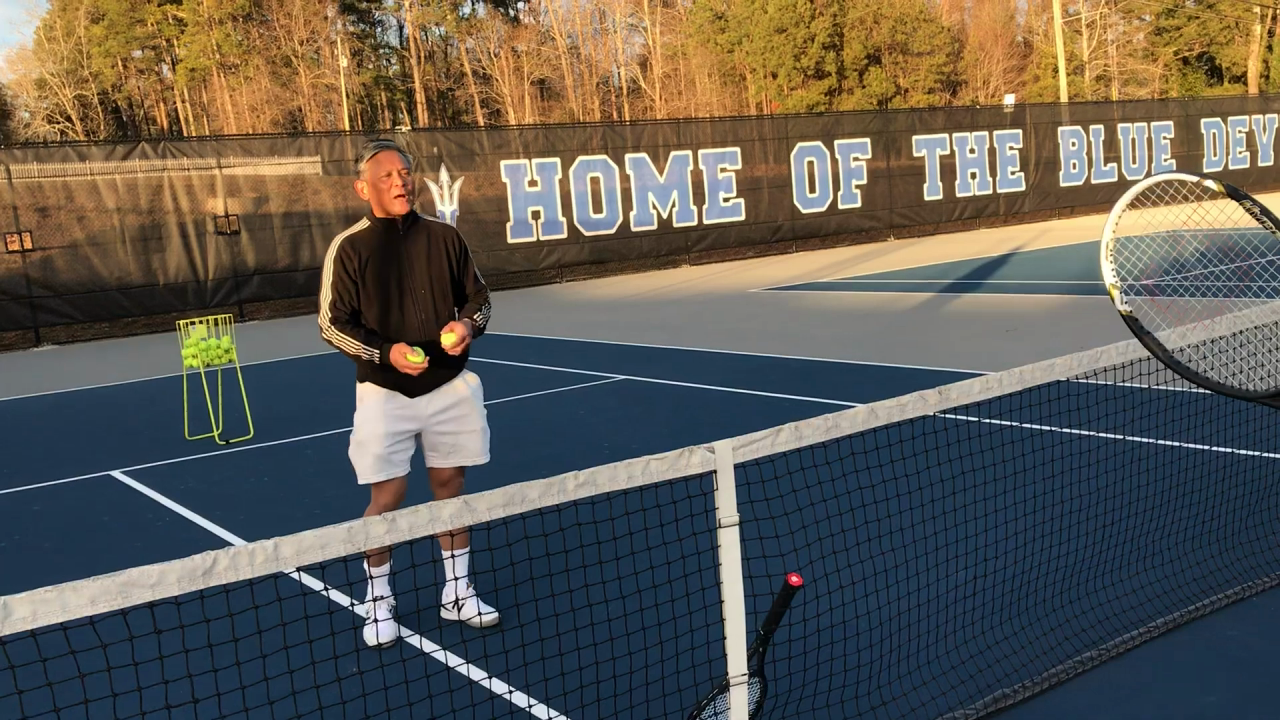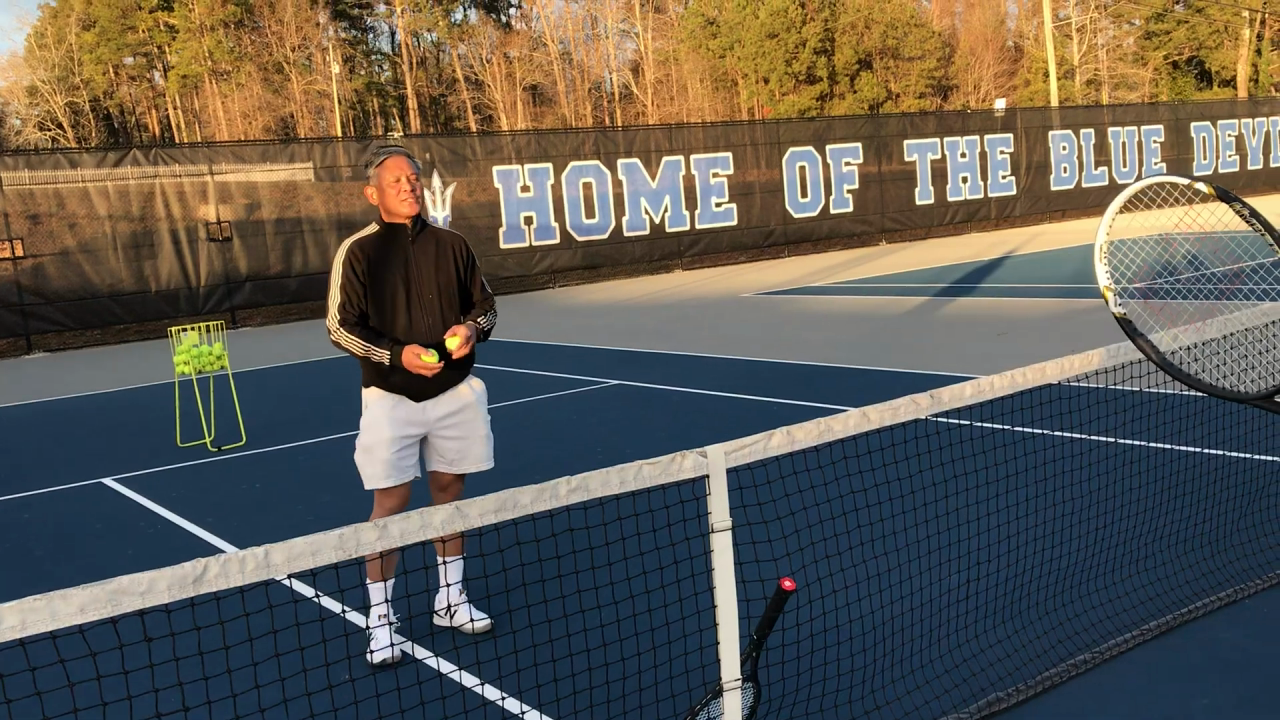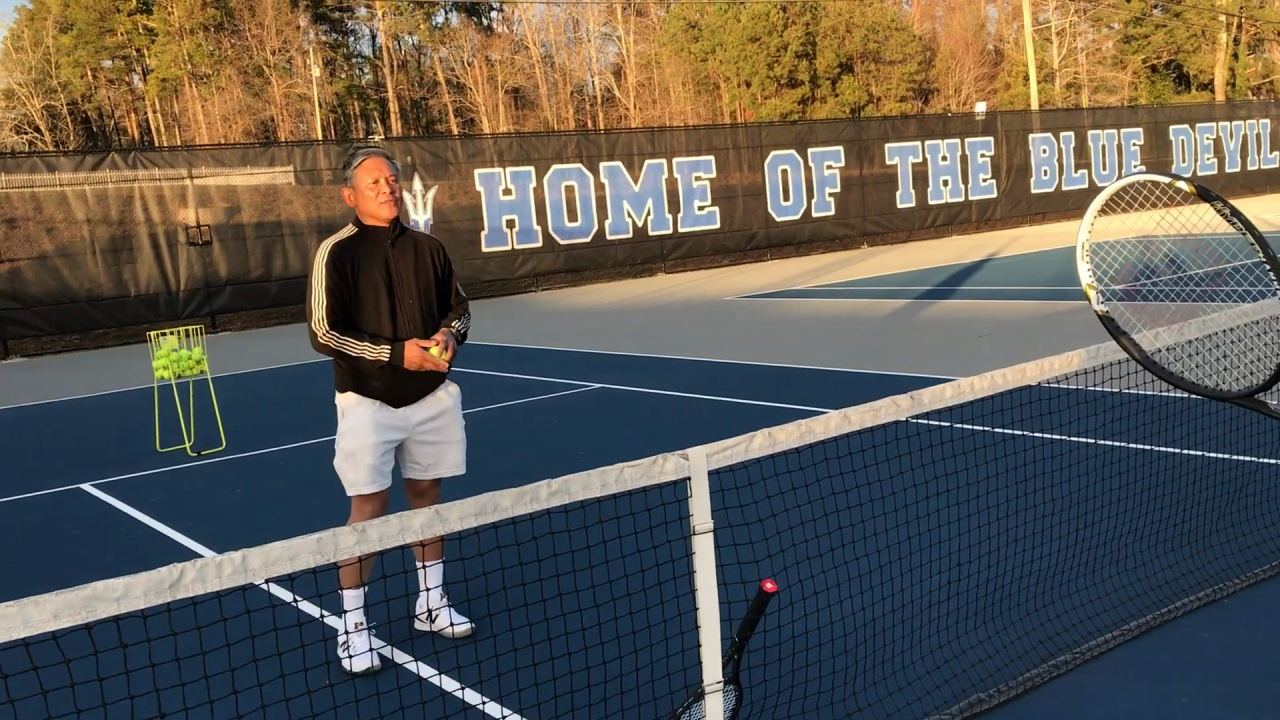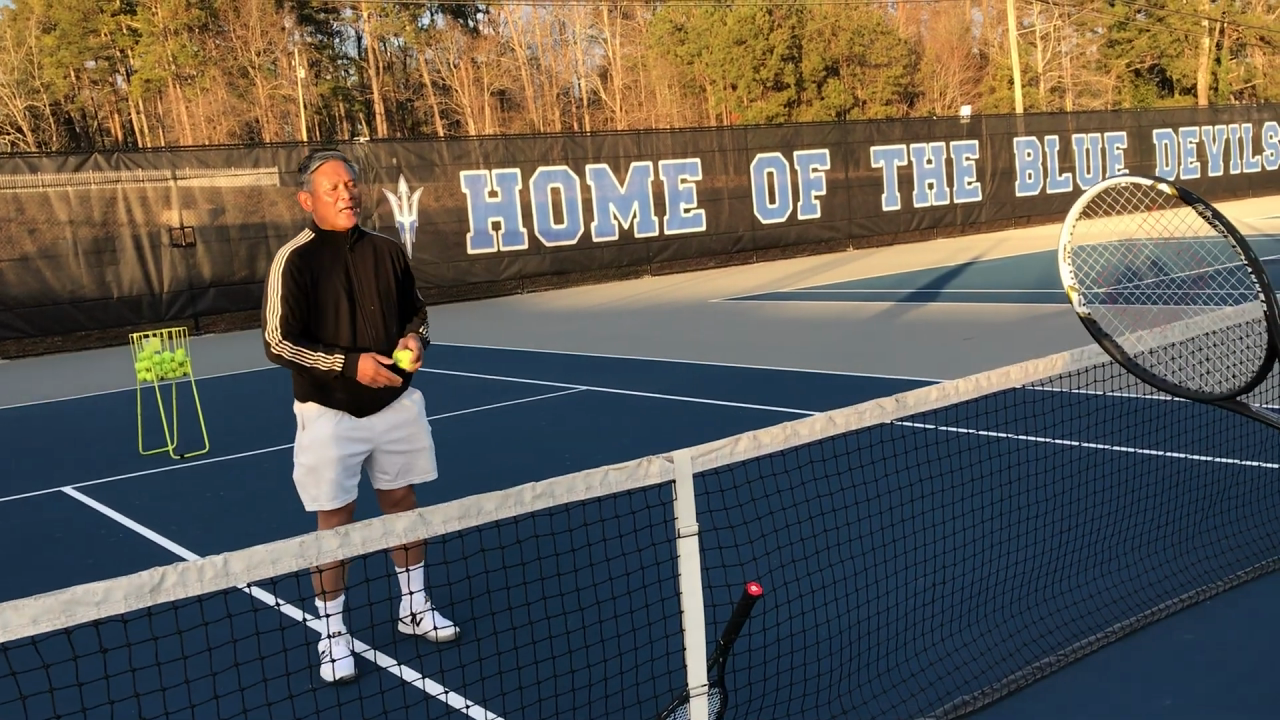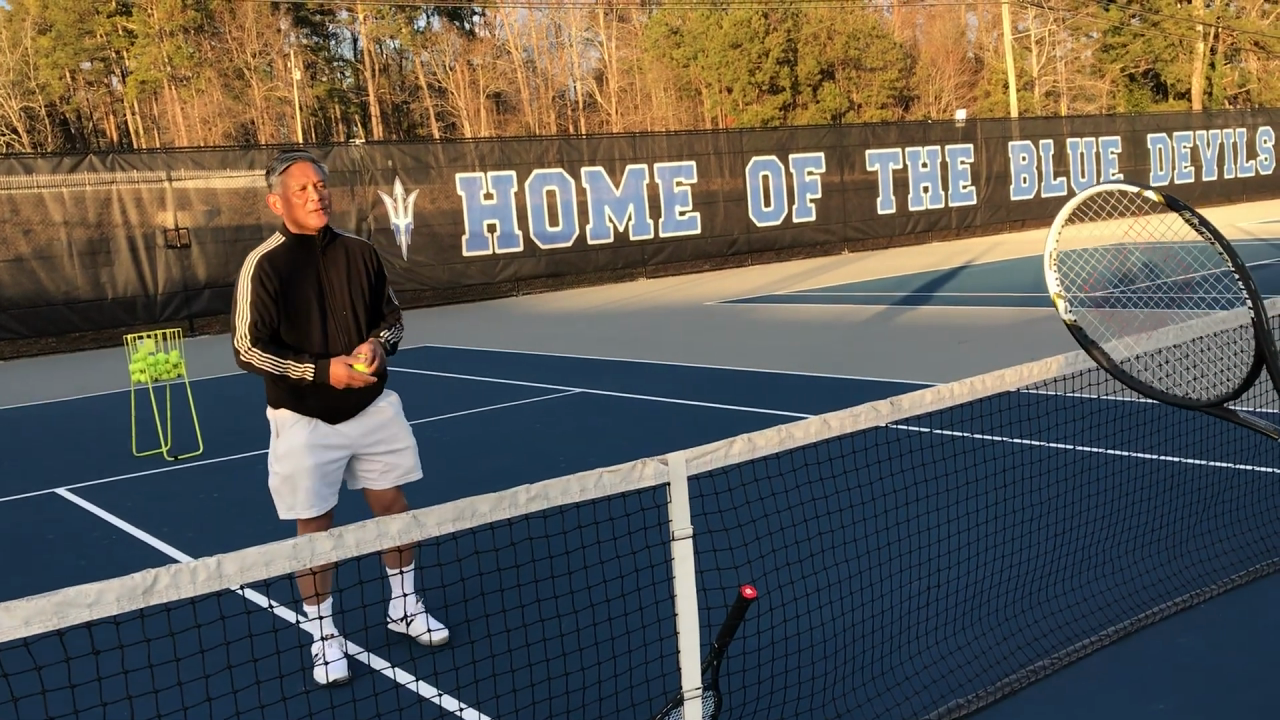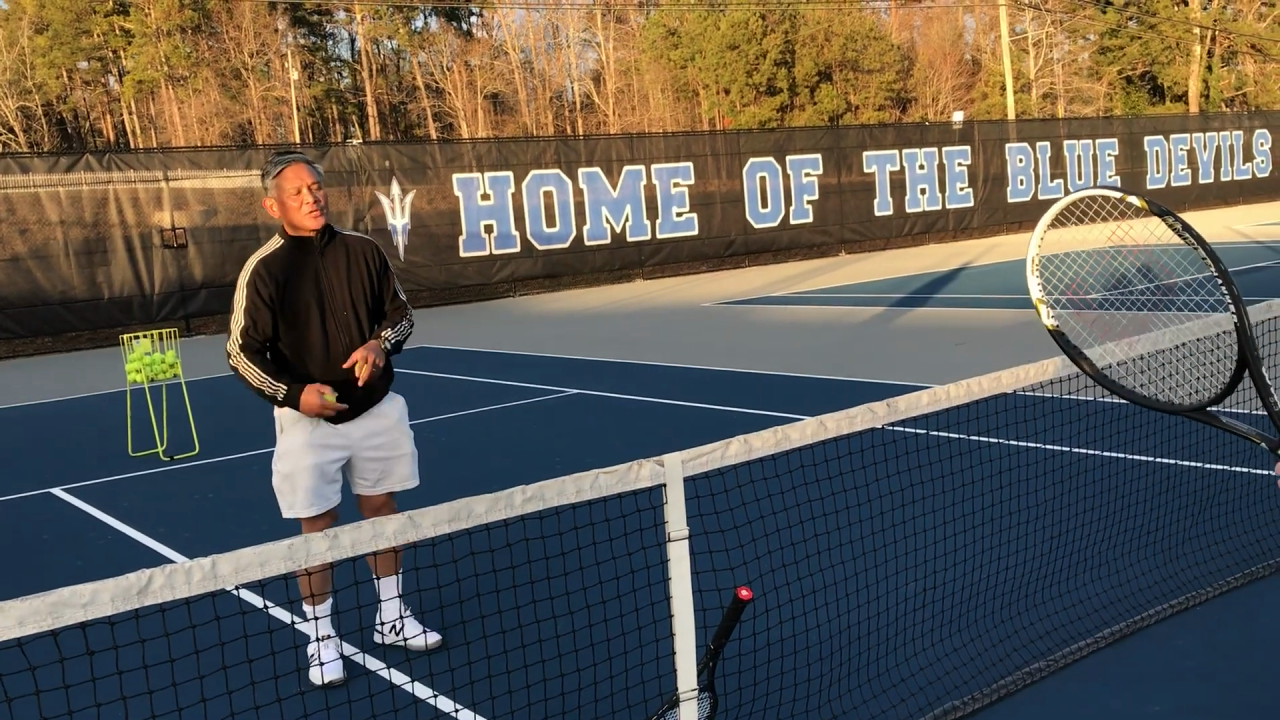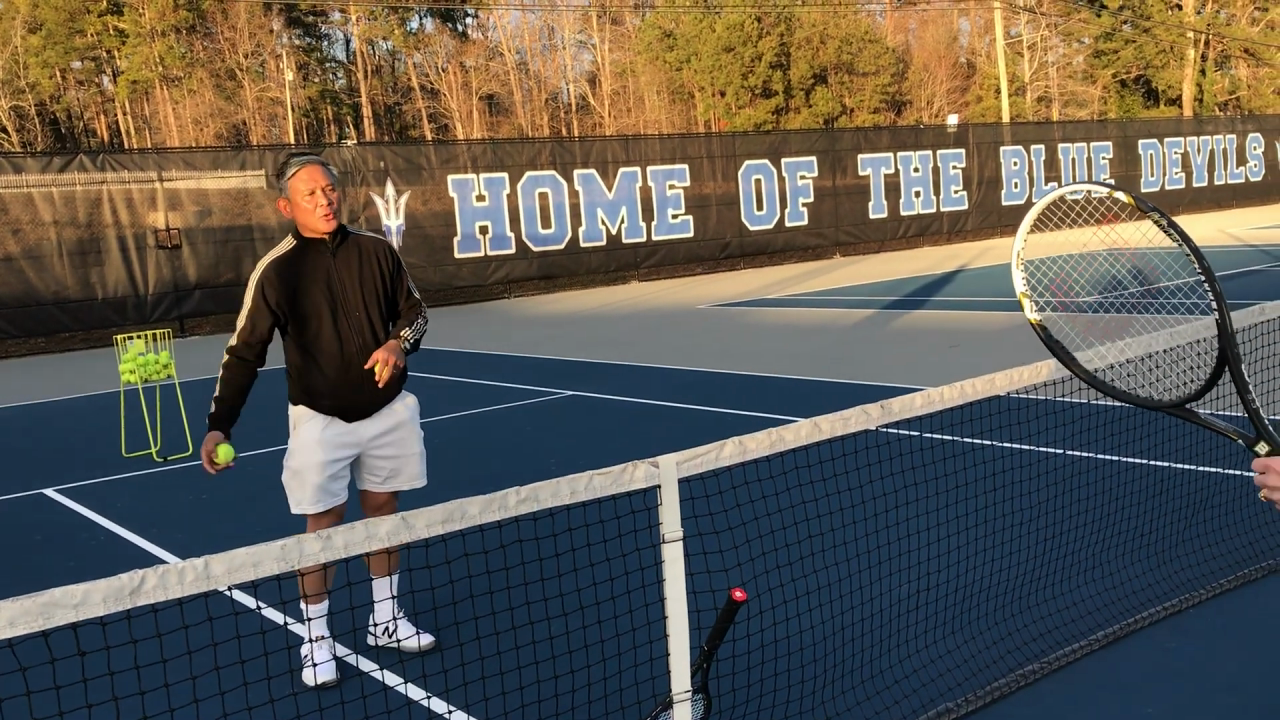
dt=0.3s
person 1, frame 1
left shoulder: (445, 237)
right shoulder: (349, 248)
left elbow: (478, 298)
right elbow: (332, 325)
left wrist: (467, 326)
right wrist: (384, 353)
left hip: (450, 384)
right hip: (386, 392)
left knee: (449, 485)
right knee: (387, 496)
left ankle: (457, 591)
right ankle: (378, 597)
person 1, frame 2
left shoulder: (452, 244)
right shoulder: (358, 251)
left elbow: (485, 303)
right elbow: (341, 328)
left wrist: (473, 328)
right wrist: (396, 355)
left hip: (454, 389)
right hip: (390, 396)
left knee: (449, 491)
right knee: (391, 502)
left ankle: (451, 599)
right ankle: (380, 616)
person 1, frame 3
left shoulder: (428, 247)
right shoulder: (336, 253)
left elbow: (458, 307)
right elbow: (324, 333)
left wrist: (449, 334)
right wrist: (396, 352)
left hip: (431, 395)
right hip: (367, 401)
left knee: (426, 496)
right knee: (368, 508)
left ankle: (431, 603)
right ankle: (353, 625)
person 1, frame 4
left shoulder: (387, 251)
right shoulder: (294, 260)
left elbow: (415, 311)
right elbow: (278, 343)
left wrist: (415, 339)
right wrist: (350, 364)
left hip: (395, 403)
right hip: (330, 413)
left knee: (402, 504)
right knee: (334, 521)
left ankle: (415, 607)
right ankle: (333, 634)
person 1, frame 5
left shoulder: (361, 252)
right shoulder: (264, 265)
left elbow: (391, 316)
right elbow: (249, 350)
left wrist: (378, 344)
right wrist: (321, 370)
left hip: (372, 406)
right hip: (305, 421)
left knee: (392, 504)
right knee: (314, 527)
left ankle: (405, 607)
right ankle: (324, 637)
person 1, frame 6
left shoulder: (363, 250)
right shoulder: (264, 270)
left elbow: (400, 313)
right elbow: (244, 352)
left wrist: (380, 344)
right wrist: (295, 394)
left hip: (376, 410)
right hip: (310, 421)
left knee: (381, 511)
right knee: (318, 529)
left ankle: (392, 618)
right ankle: (321, 638)
person 1, frame 7
left shoulder: (376, 250)
right shoulder: (276, 271)
left elbow: (414, 311)
right elbow: (242, 353)
left wrist: (399, 343)
right wrist: (218, 425)
left hip: (388, 408)
right hip: (321, 419)
left knee: (383, 511)
right knee: (323, 526)
left ankle: (386, 619)
right ankle: (317, 638)
